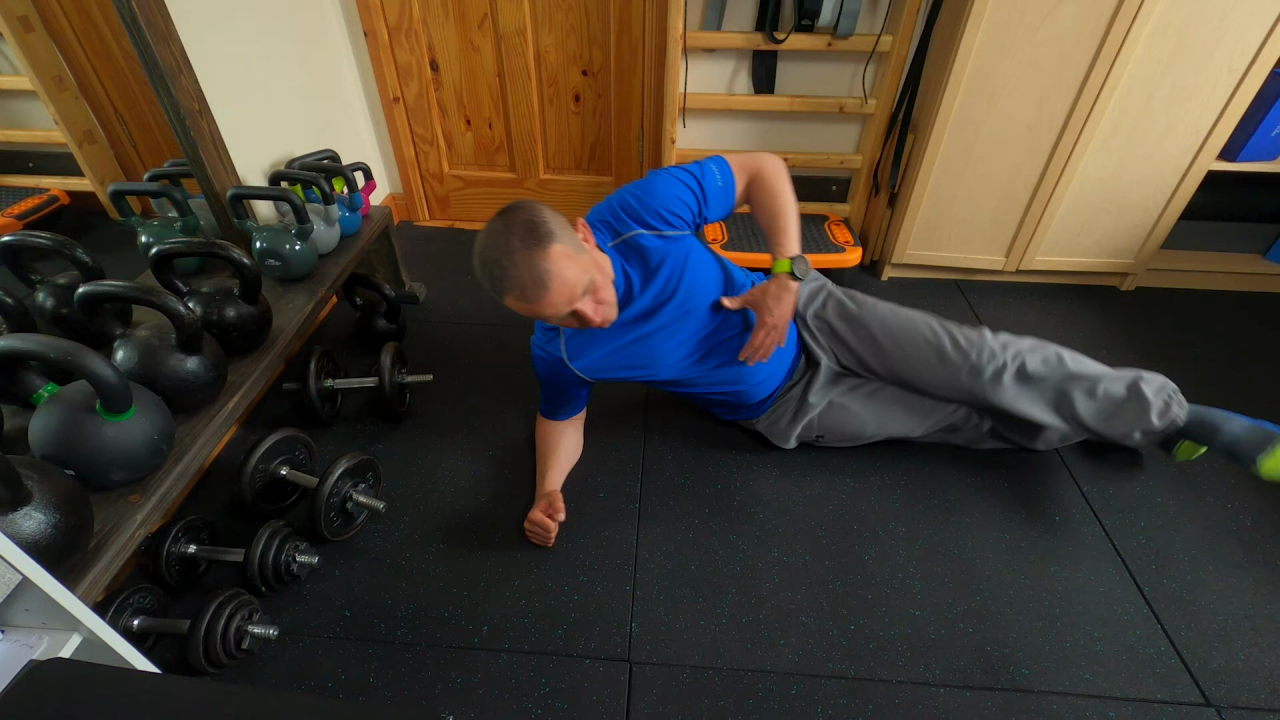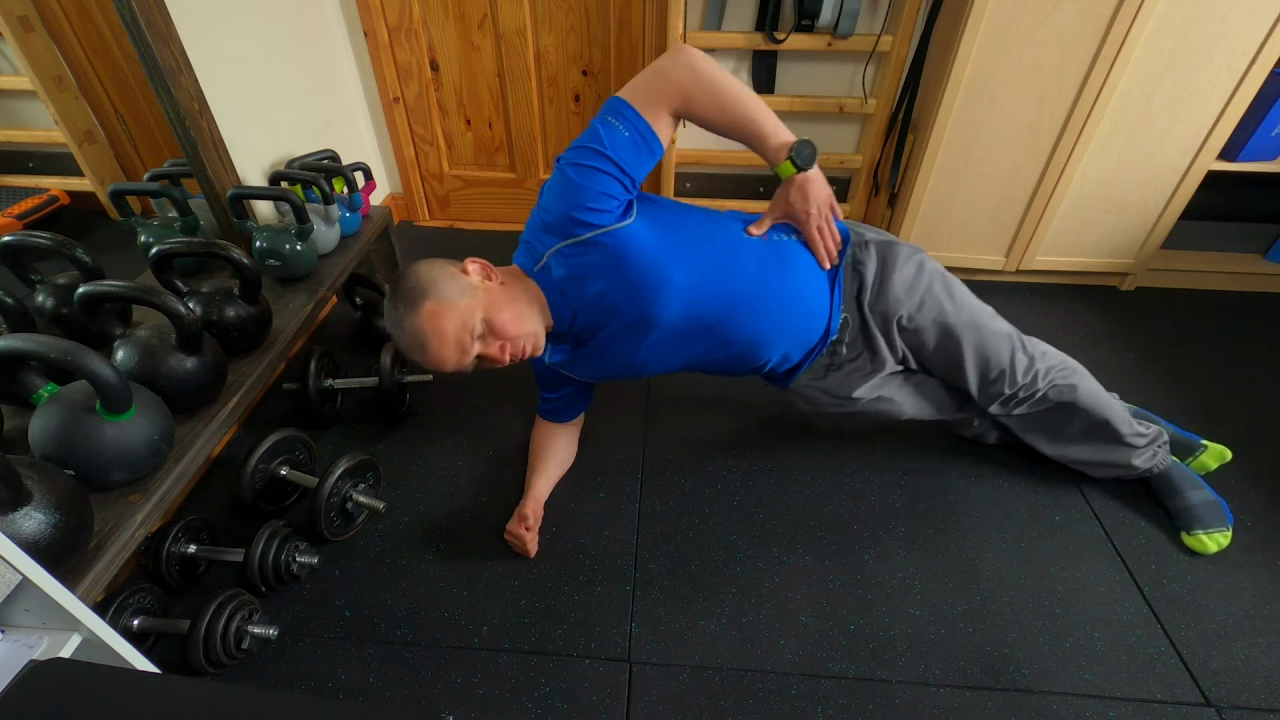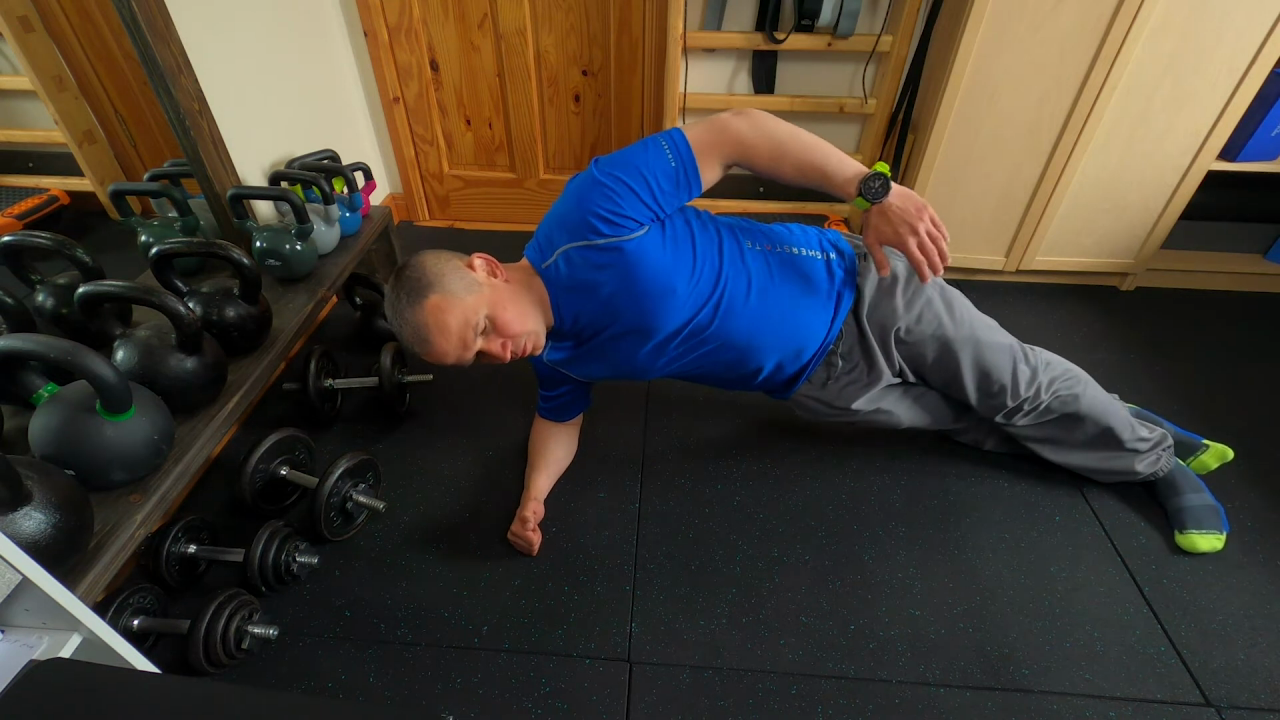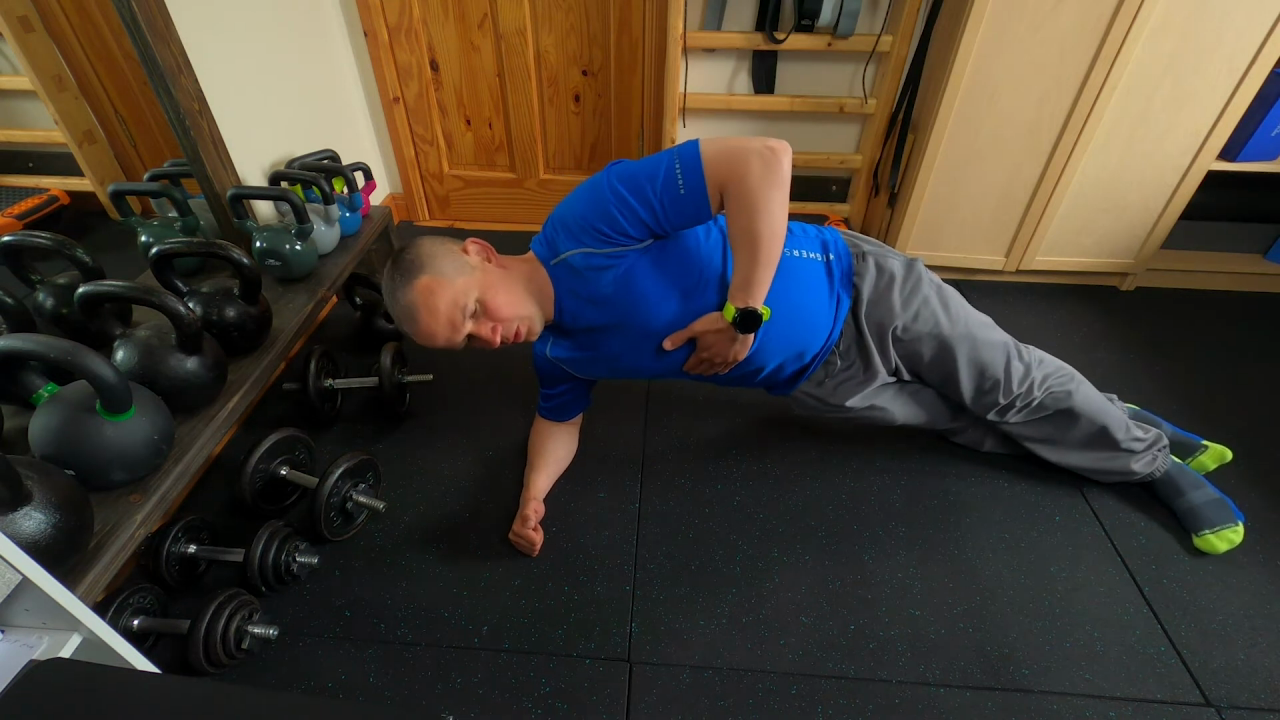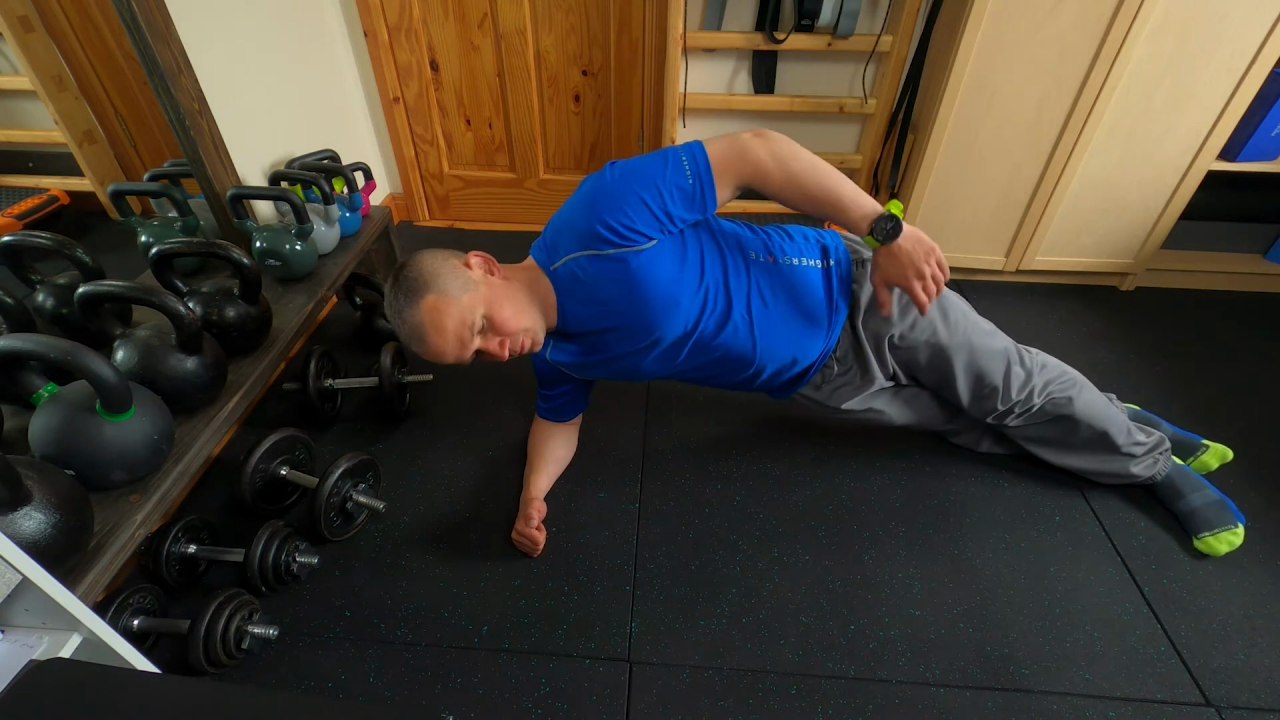
dt=1s
person 1, frame 1
left shoulder: (644, 208)
right shoulder: (559, 347)
left elbow: (763, 170)
right elbow: (561, 418)
left wrist: (786, 274)
right wrist: (547, 489)
left hip: (806, 319)
right hip: (785, 413)
left knee: (976, 361)
right knee: (966, 427)
left ankle: (1174, 416)
right ankle: (1105, 429)
person 1, frame 2
left shoulder: (574, 208)
right shoulder: (557, 350)
left elbow: (679, 71)
right elbow: (559, 418)
left wrist: (796, 162)
right wrist: (532, 497)
left hip: (860, 281)
right hip: (823, 371)
left knee: (1017, 377)
right knee: (976, 417)
left ankle: (1149, 449)
right ankle: (1111, 433)
person 1, frame 3
left shoulder: (591, 211)
right shoulder: (556, 351)
left elbow: (731, 133)
right elbow: (559, 417)
left wrist: (872, 190)
right wrist: (533, 496)
left hip: (856, 294)
right hip: (818, 382)
left knee: (1017, 386)
right knee: (974, 425)
left ankle: (1151, 449)
right ankle: (1129, 446)
person 1, frame 4
left shoulder: (593, 219)
right shoulder: (553, 346)
left elbow: (763, 161)
right elbow: (558, 417)
left wrist: (744, 315)
right wrist: (532, 496)
left hip: (858, 293)
right hip: (822, 377)
left knee: (1013, 383)
right knee: (975, 425)
left ankle: (1151, 449)
right ankle: (1137, 455)
person 1, frame 5
left shoulder: (600, 216)
right shoulder: (552, 348)
left elbow: (757, 154)
right elbow: (557, 420)
left wrist: (884, 228)
right wrist: (532, 496)
left hip: (846, 294)
right hip: (820, 375)
left knee: (1011, 387)
right knee: (975, 428)
left ankle: (1151, 451)
right ankle: (1137, 451)
